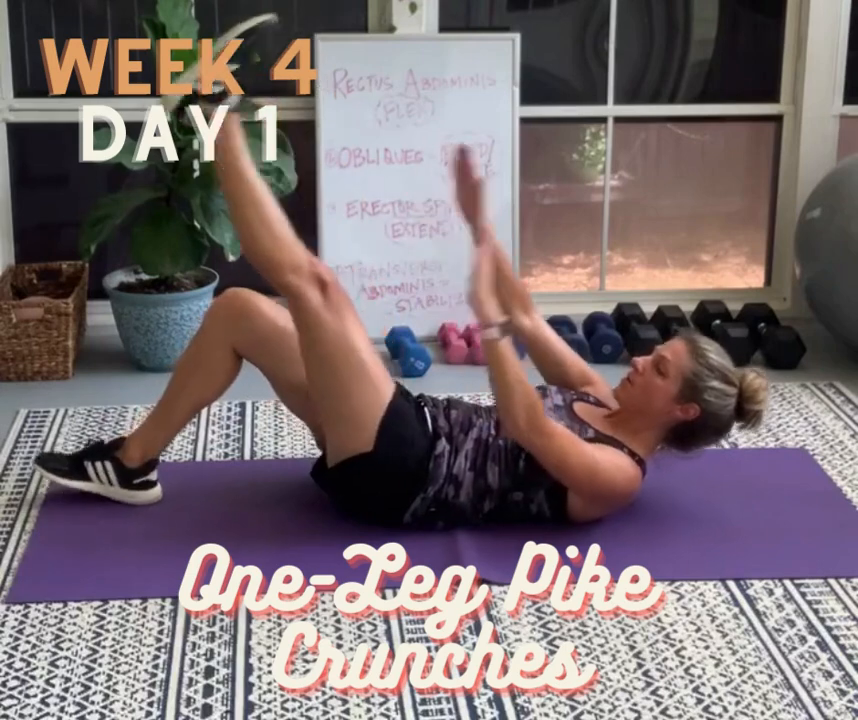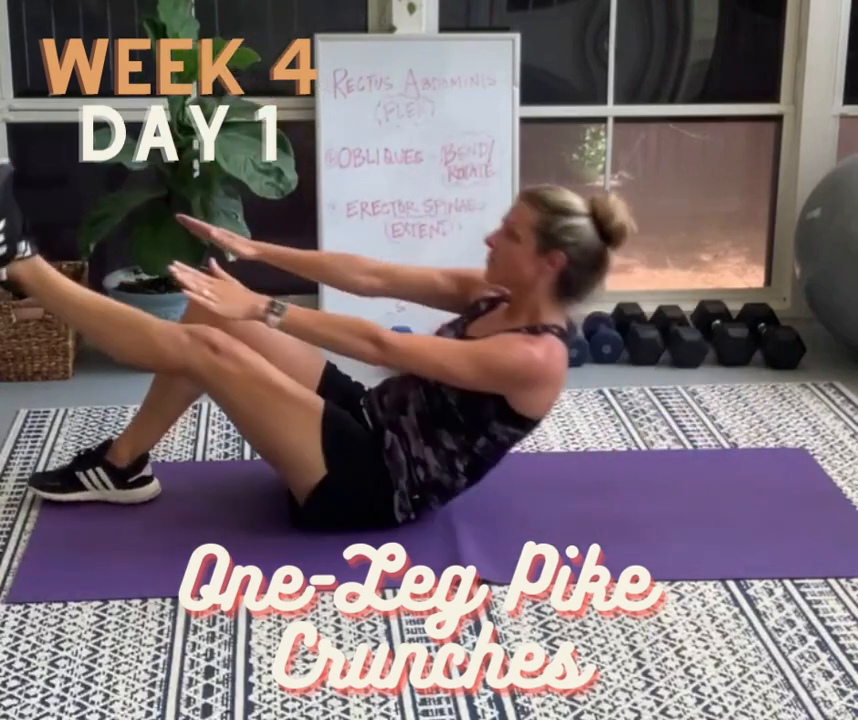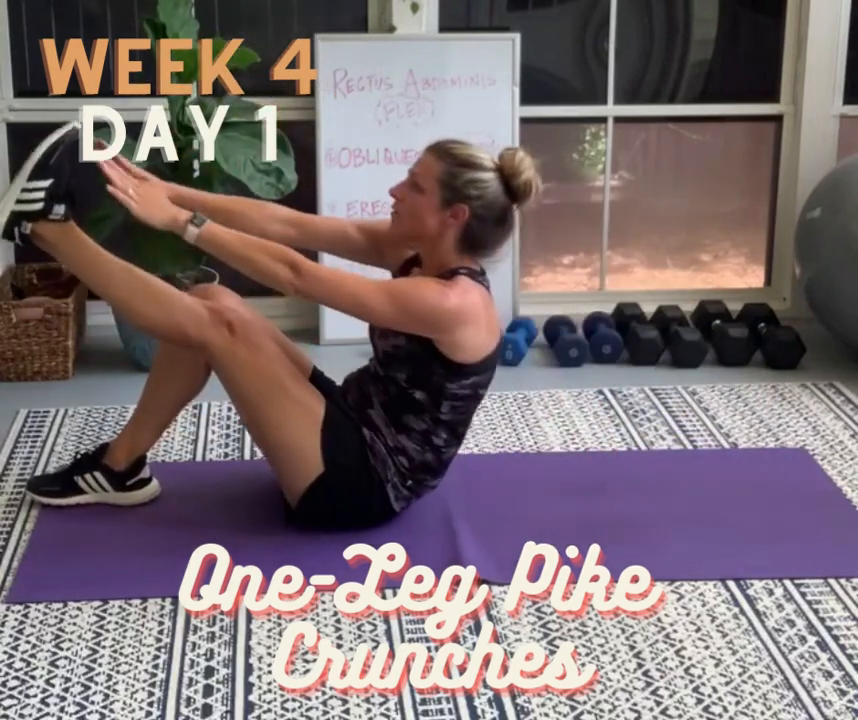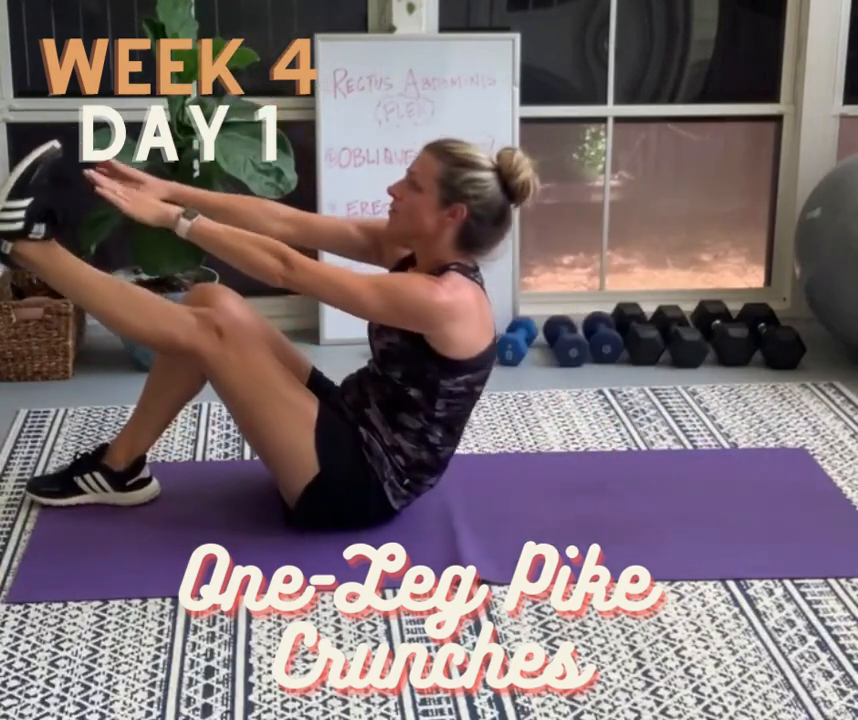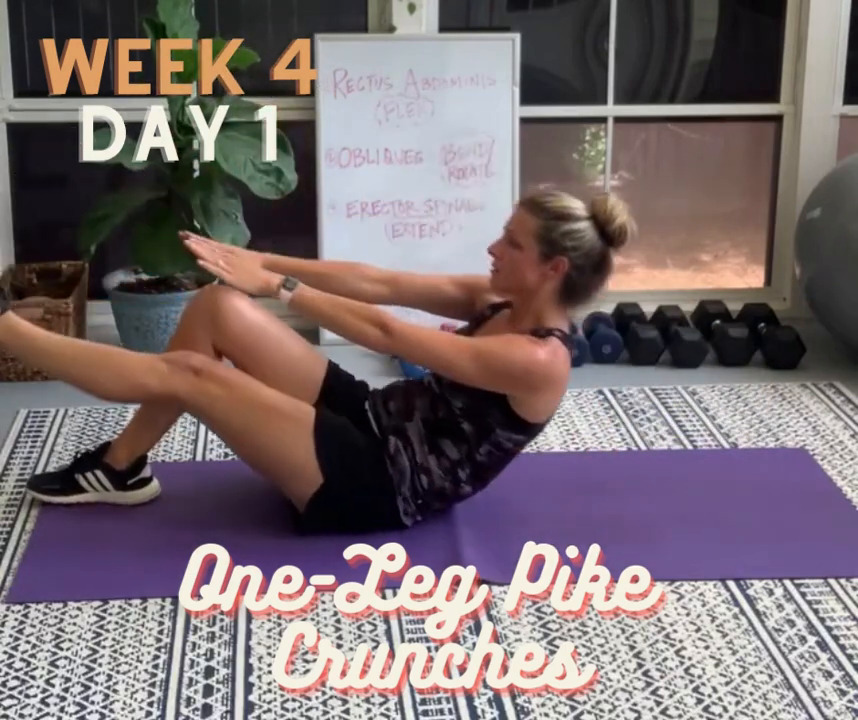
dt=0.5s
person 1, frame 1
left shoulder: (618, 475)
right shoulder: (606, 405)
left elbow: (529, 429)
right elbow: (526, 320)
left wrist: (490, 326)
right wrist: (481, 229)
left hip: (399, 479)
right hip: (418, 432)
left knee: (313, 284)
right knee: (240, 308)
left ankle: (223, 120)
right ankle: (130, 465)
person 1, frame 2
left shoulder: (536, 358)
right shoulder: (495, 297)
left elbow: (381, 348)
right elbow: (373, 276)
left wrist: (264, 310)
right wrist: (258, 251)
left hip: (373, 484)
right hip: (372, 426)
left knee: (200, 348)
right knee: (214, 315)
right ankle: (123, 465)
person 1, frame 3
left shoulder: (454, 303)
right shoulder: (414, 251)
left elbow: (297, 275)
right elbow: (288, 224)
left wrist: (183, 222)
right wrist: (172, 192)
left hip: (364, 483)
right hip: (351, 428)
left knee: (218, 324)
right knee: (208, 300)
left ankle: (50, 225)
right ankle: (120, 467)
person 1, frame 4
left shoulder: (444, 299)
right shoulder: (416, 250)
left elbow: (288, 269)
right elbow: (289, 223)
left wrist: (172, 218)
right wrist: (169, 191)
left hip: (362, 482)
right hip: (347, 426)
left knee: (208, 330)
right knee: (208, 302)
right ankle: (120, 468)
person 1, frame 5
left shoulder: (538, 362)
right shoulder: (502, 302)
left elbow: (386, 335)
right elbow: (380, 283)
left wrist: (278, 286)
right wrist: (263, 262)
left hip: (374, 486)
right hip: (369, 420)
left knee: (185, 374)
right knee: (216, 305)
right ankle: (121, 468)
